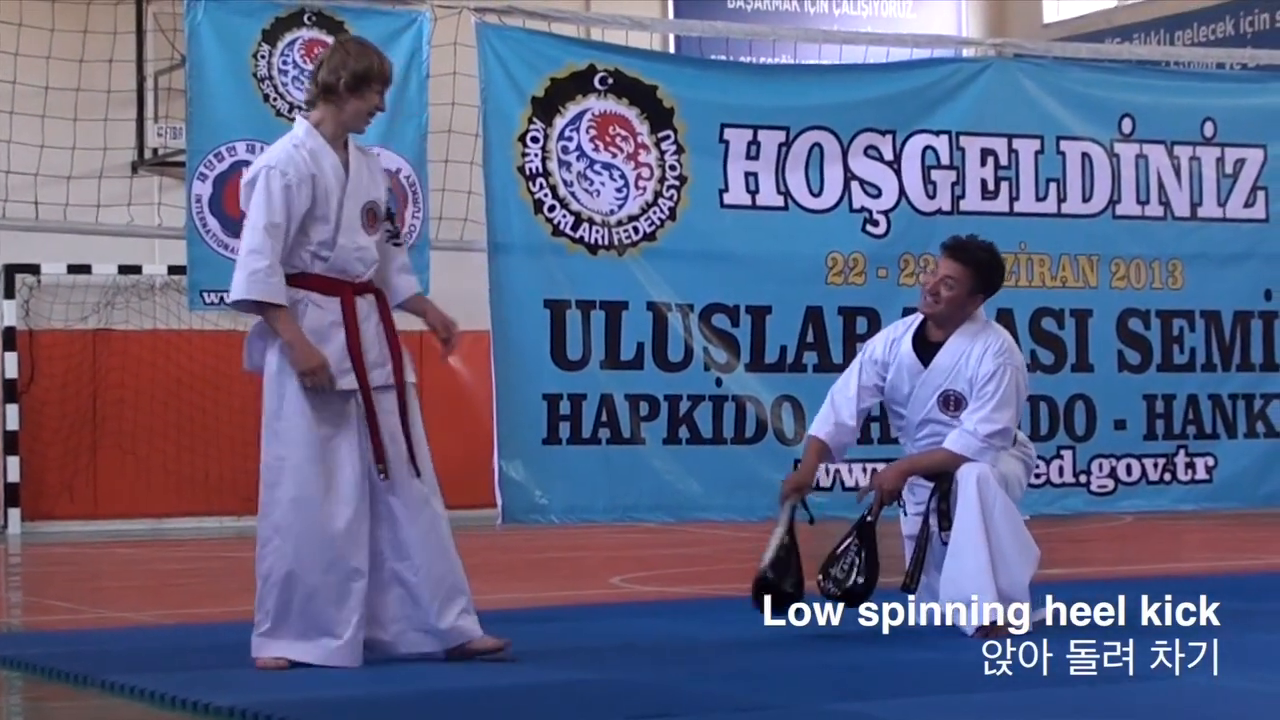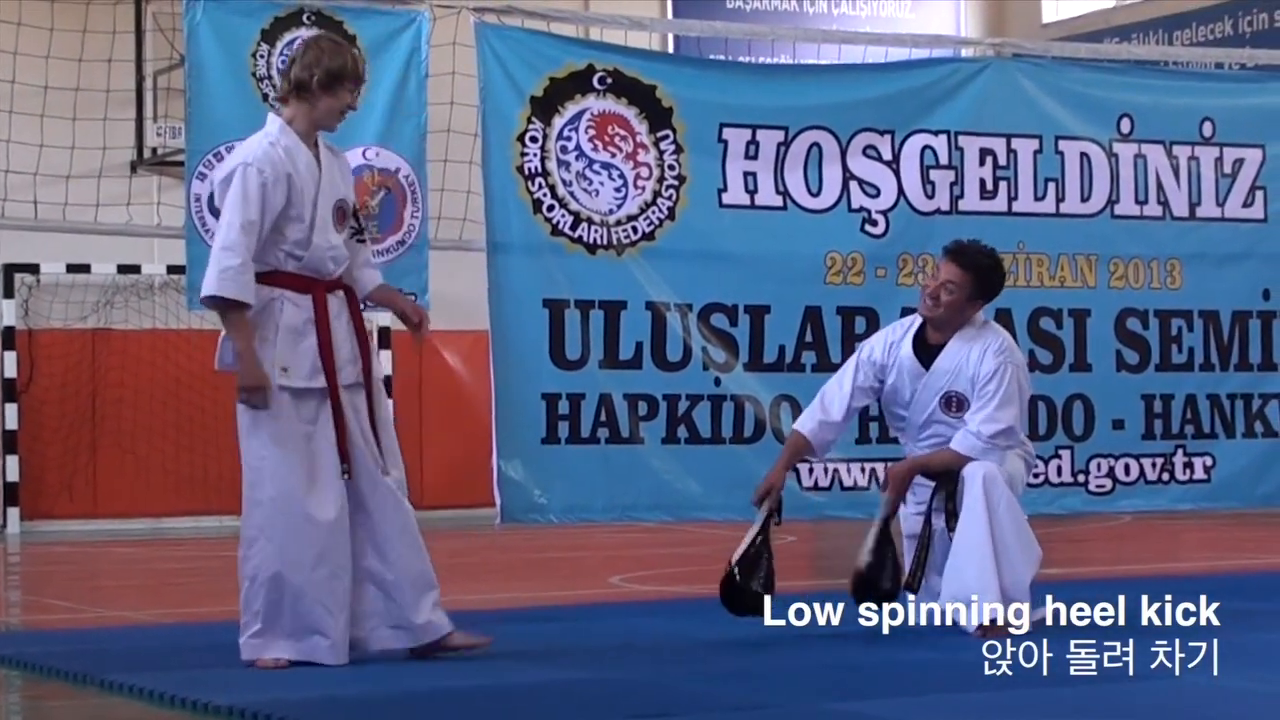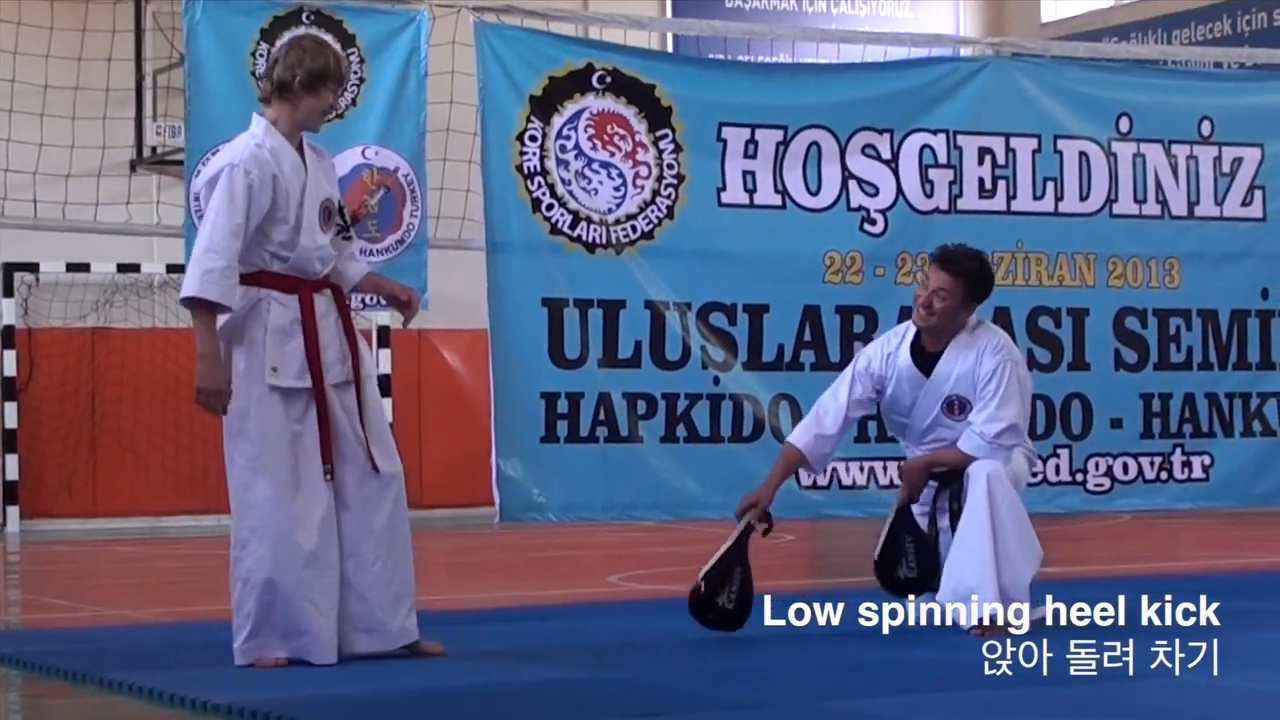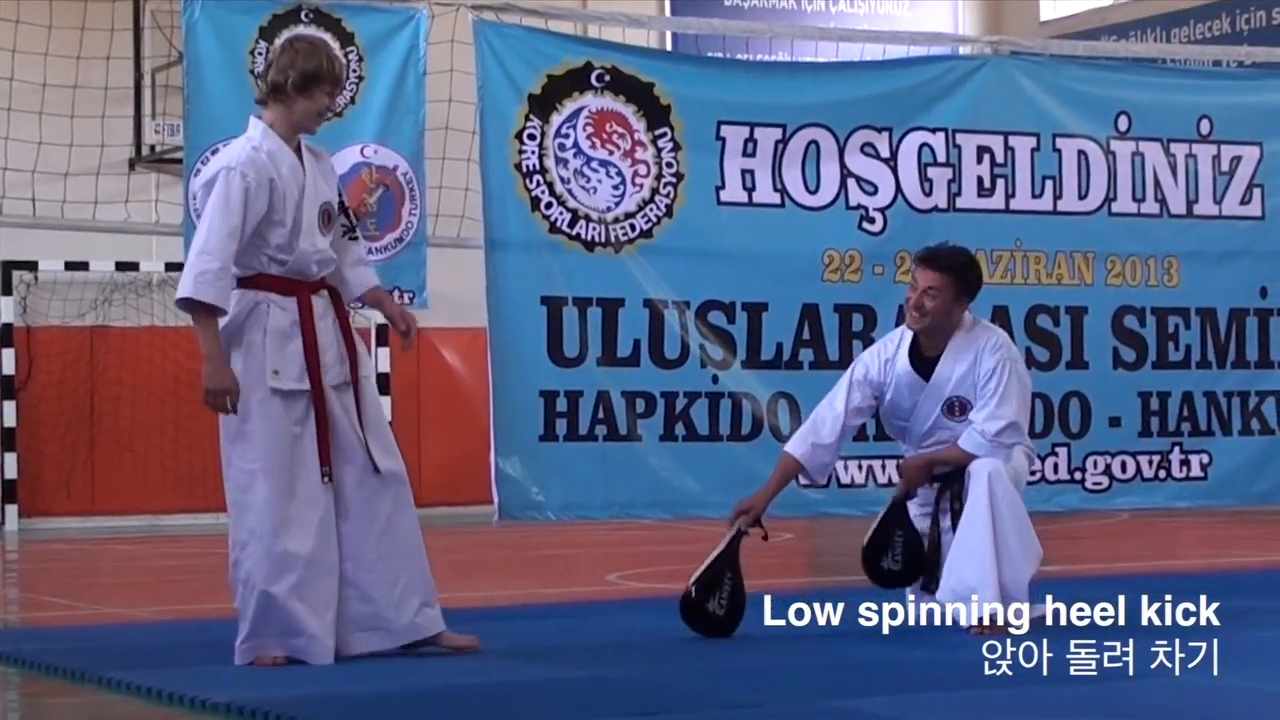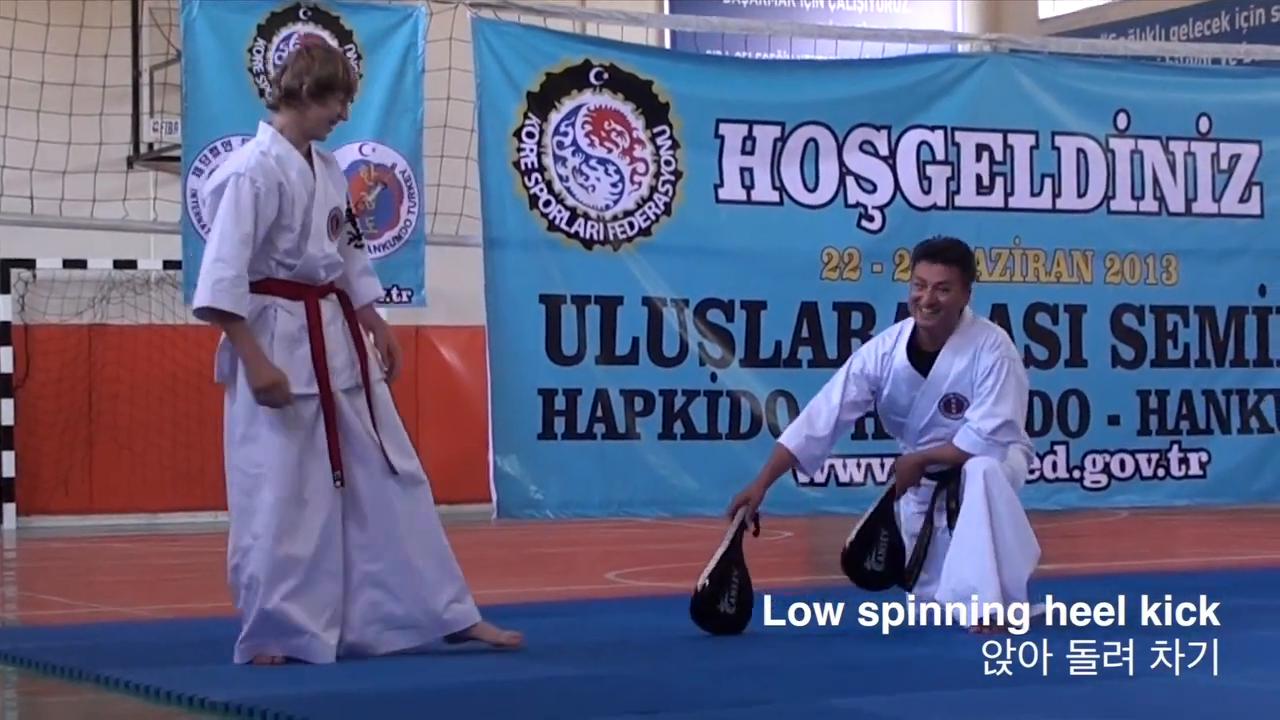
dt=0.2s
person 1, frame 1
left shoulder: (370, 166)
right shoulder: (287, 162)
right elbow: (257, 263)
left wrist: (428, 311)
right wrist: (296, 343)
left hip: (371, 337)
right hip: (311, 334)
left knee: (406, 485)
right knee: (302, 495)
left ankle: (445, 626)
right ankle: (289, 637)
person 1, frame 2
left shoulder: (335, 164)
right shoulder: (260, 160)
right elbow: (230, 263)
left wrist: (395, 301)
right wrist: (245, 354)
left hip: (340, 334)
right hip: (281, 336)
left knee: (375, 482)
right knee: (284, 495)
left ankle: (419, 623)
right ankle: (278, 637)
person 1, frame 3
left shoulder: (319, 163)
right shoulder: (246, 161)
right elbow: (212, 262)
left wrist: (383, 286)
right wrist: (211, 357)
left hip: (329, 333)
right hip: (268, 337)
left knee: (372, 480)
right knee: (274, 496)
left ankle: (386, 627)
right ankle: (272, 637)
person 1, frame 4
left shoulder: (318, 164)
right shoulder: (244, 163)
right elbow: (208, 266)
left wrist: (386, 303)
right wrist: (214, 359)
left hip: (326, 335)
right hip: (267, 339)
left knee: (374, 478)
right knee: (270, 497)
left ankle: (409, 621)
right ankle: (272, 636)
person 1, frame 5
left shoulder: (328, 168)
right shoulder: (254, 168)
right elbow: (223, 273)
left wrist: (377, 327)
right wrist: (254, 362)
left hip: (336, 339)
right hip: (277, 340)
left knee: (393, 480)
right knee: (273, 501)
left ankle: (451, 615)
right ankle: (272, 636)
person 2, frame 1
left shoulder: (996, 350)
right shoulder: (893, 340)
left elbow: (981, 441)
right elbow: (842, 405)
left wrist: (902, 468)
right wrist: (809, 466)
left hip: (992, 463)
right hip: (923, 484)
left knee: (974, 479)
left ankle: (998, 607)
person 2, frame 2
left shoulder: (996, 350)
right shoulder: (891, 342)
left elbow: (987, 440)
right elbow: (831, 405)
left wrist: (911, 466)
right wrist: (782, 467)
left hip: (990, 463)
right hip: (923, 483)
left knee: (981, 478)
left ankle: (996, 605)
person 2, frame 3
left shoulder: (994, 350)
right shoulder: (887, 351)
left elbow: (995, 438)
right elbow: (827, 417)
left wrist: (924, 463)
right wrist: (772, 485)
left hip: (992, 462)
right hip: (925, 480)
left knee: (987, 475)
left ankle: (995, 604)
person 2, frame 4
left shoulder: (992, 348)
right shoulder: (884, 356)
left elbow: (997, 436)
right elbow: (825, 424)
left wrist: (927, 460)
right wrist: (766, 494)
left hip: (990, 462)
right hip: (926, 482)
left knee: (988, 475)
right knee: (932, 608)
left ankle: (993, 603)
person 2, frame 5
left shoulder: (991, 346)
right shoulder: (883, 351)
left elbow: (991, 436)
right elbow: (821, 416)
left wrist: (918, 459)
right wrist: (761, 484)
left hip: (989, 459)
right hip: (923, 481)
left knee: (984, 474)
right knee: (933, 607)
left ankle: (994, 602)
